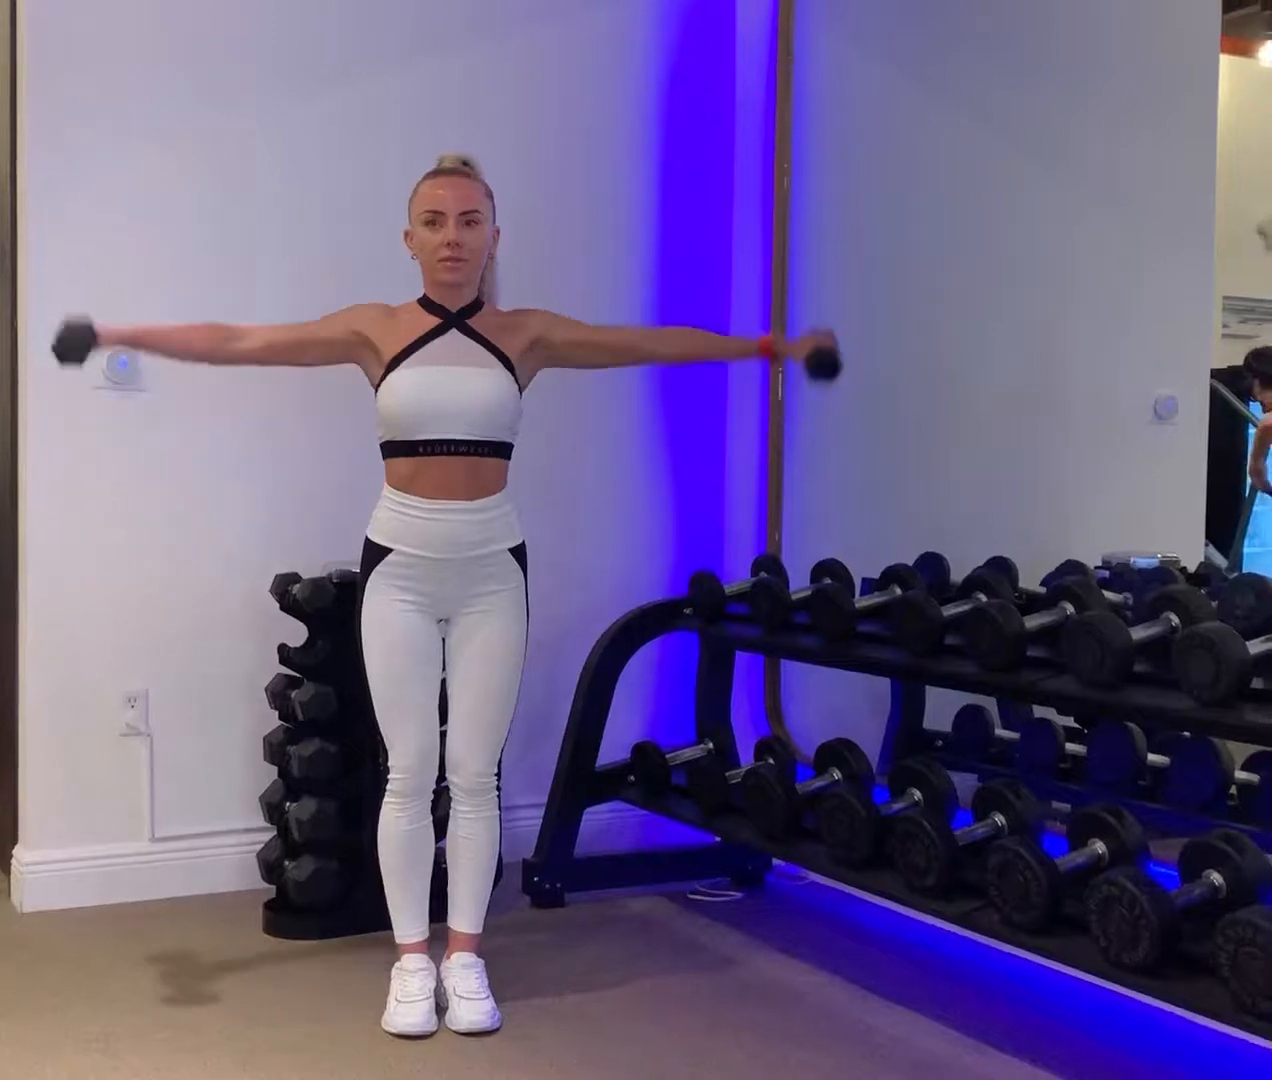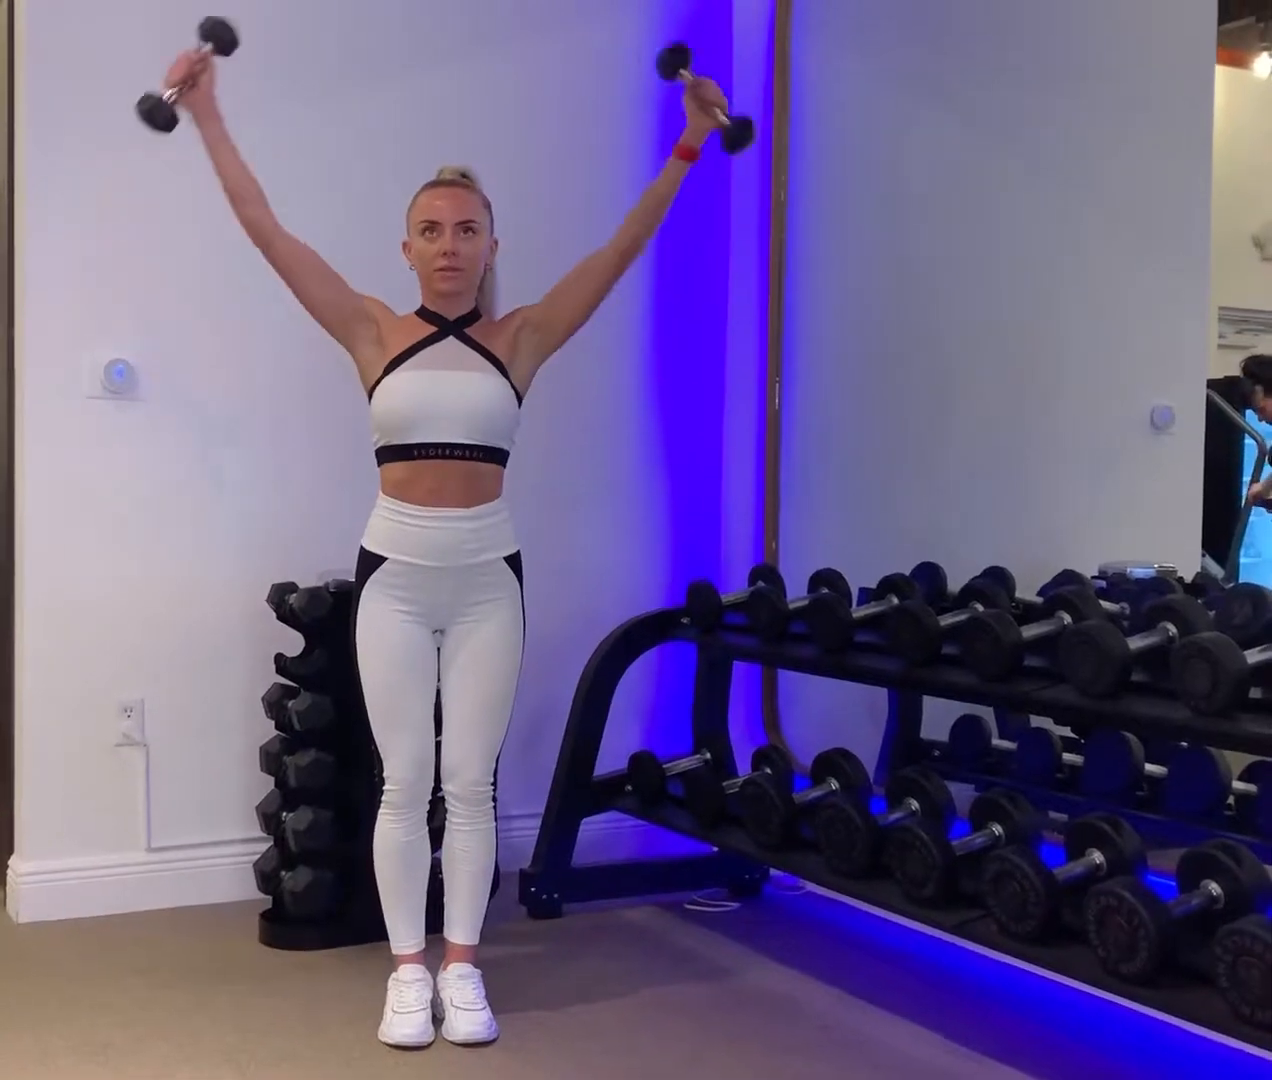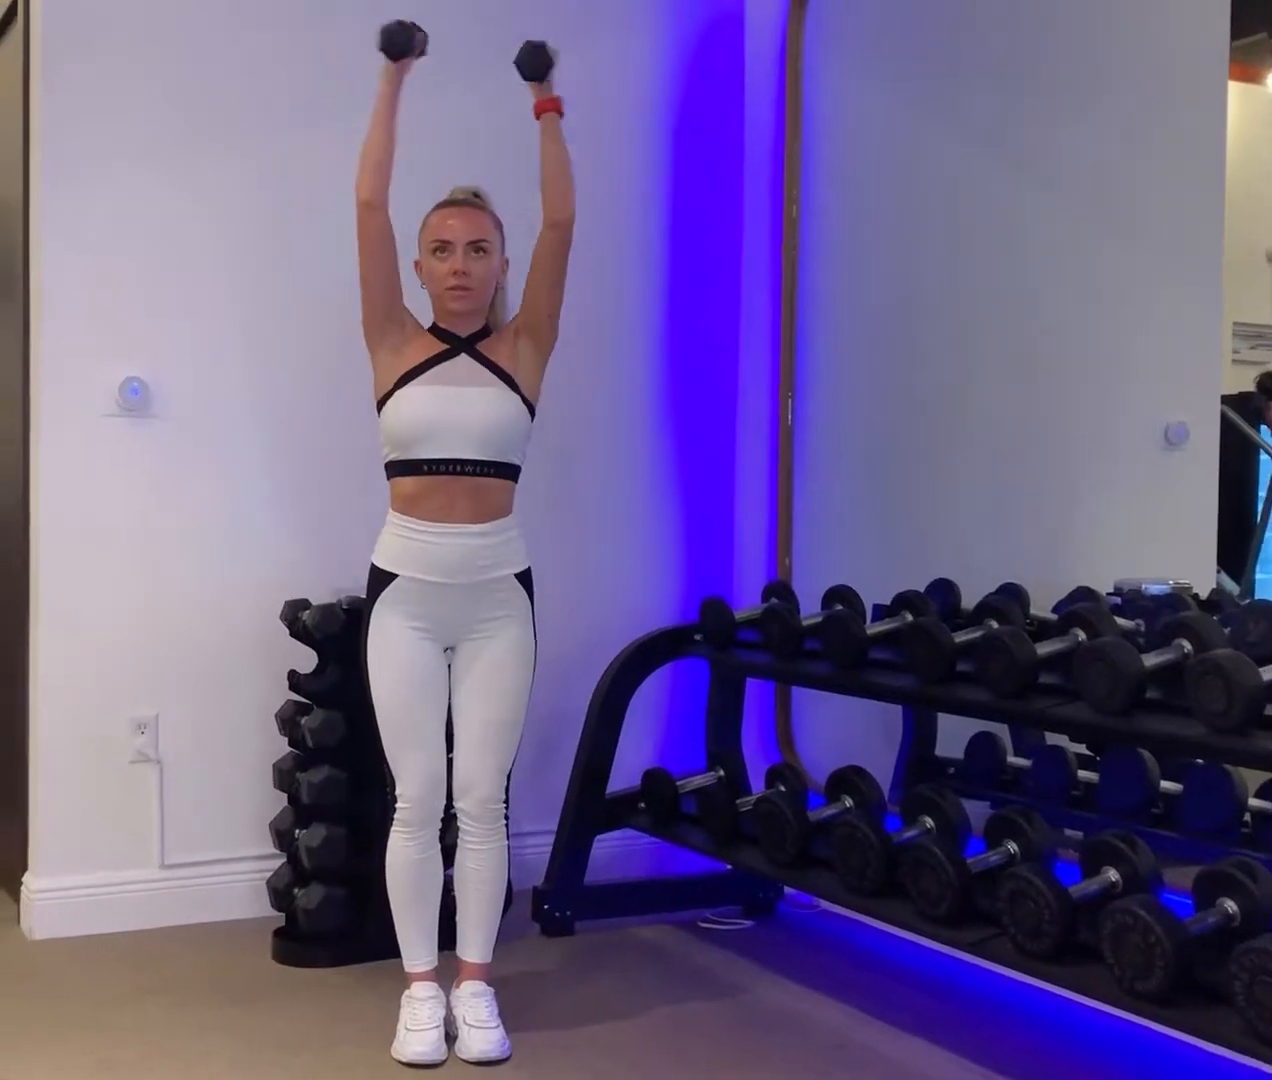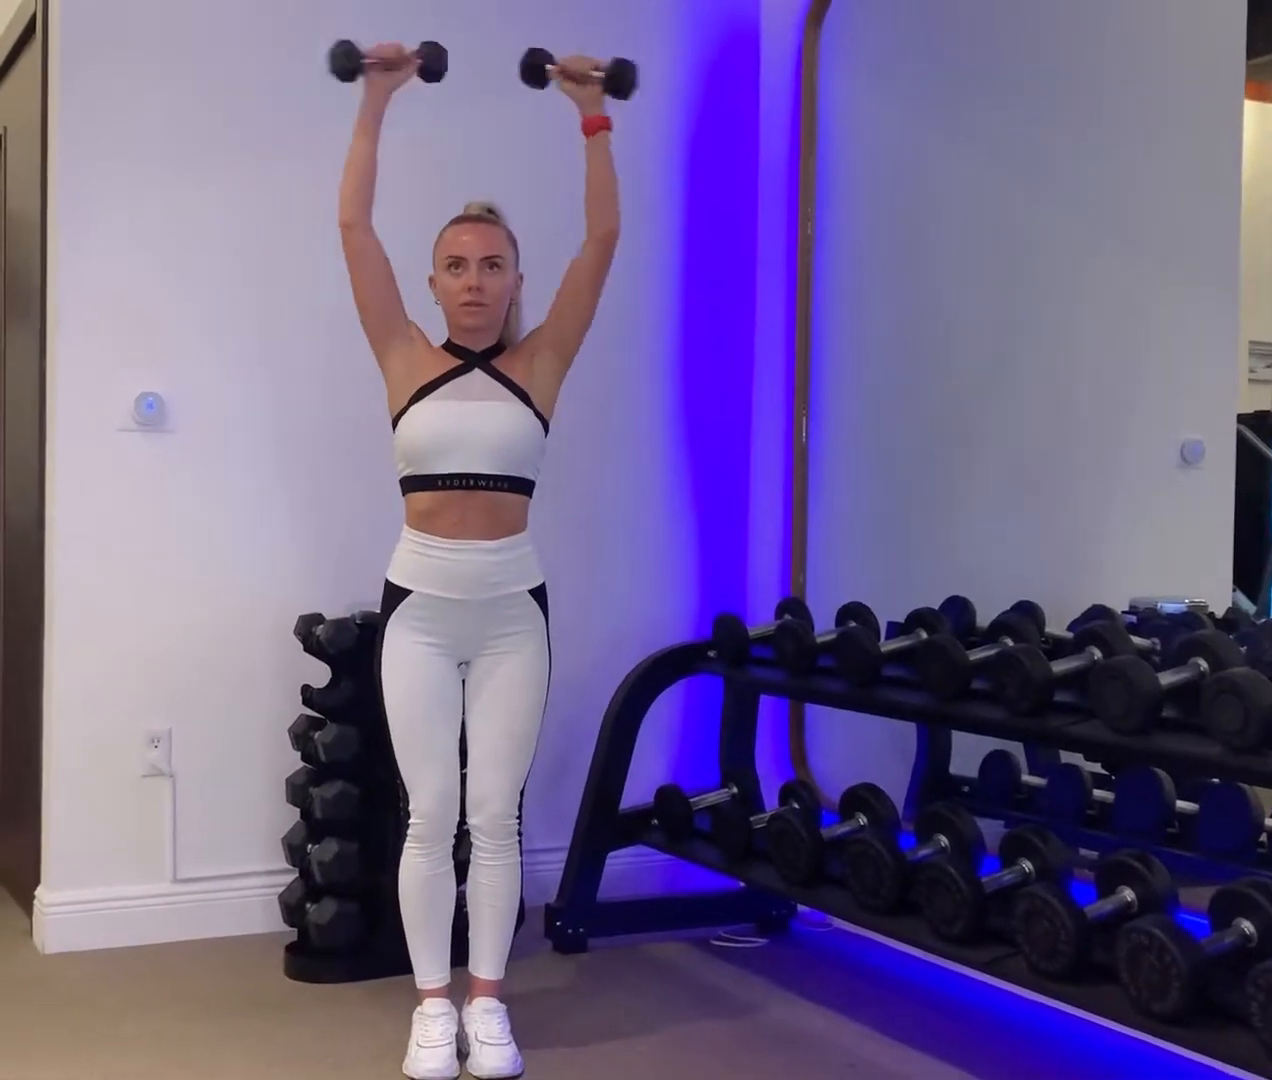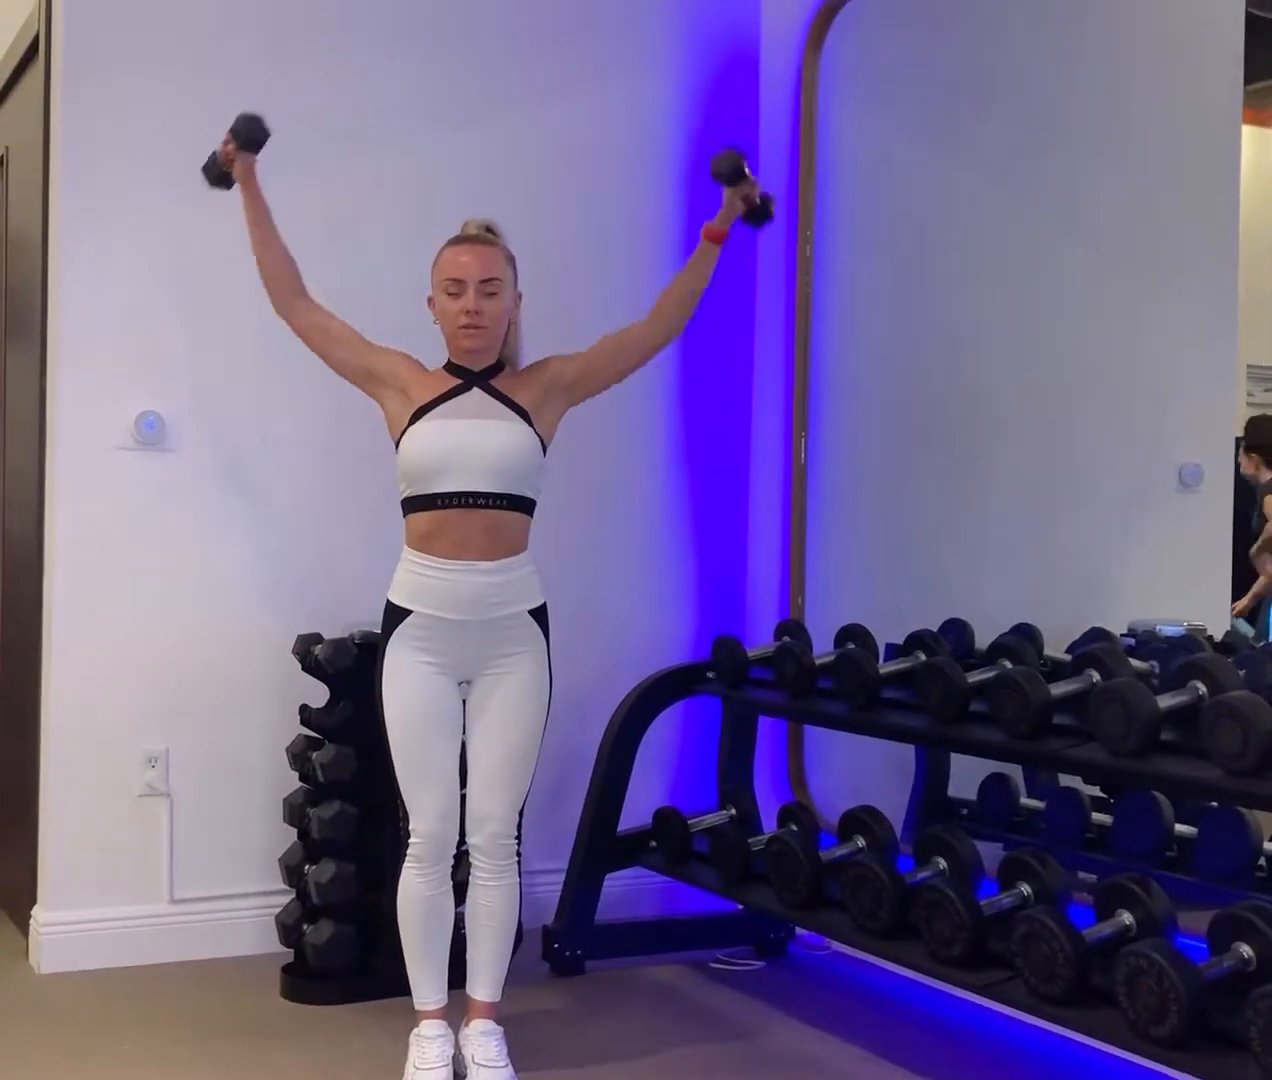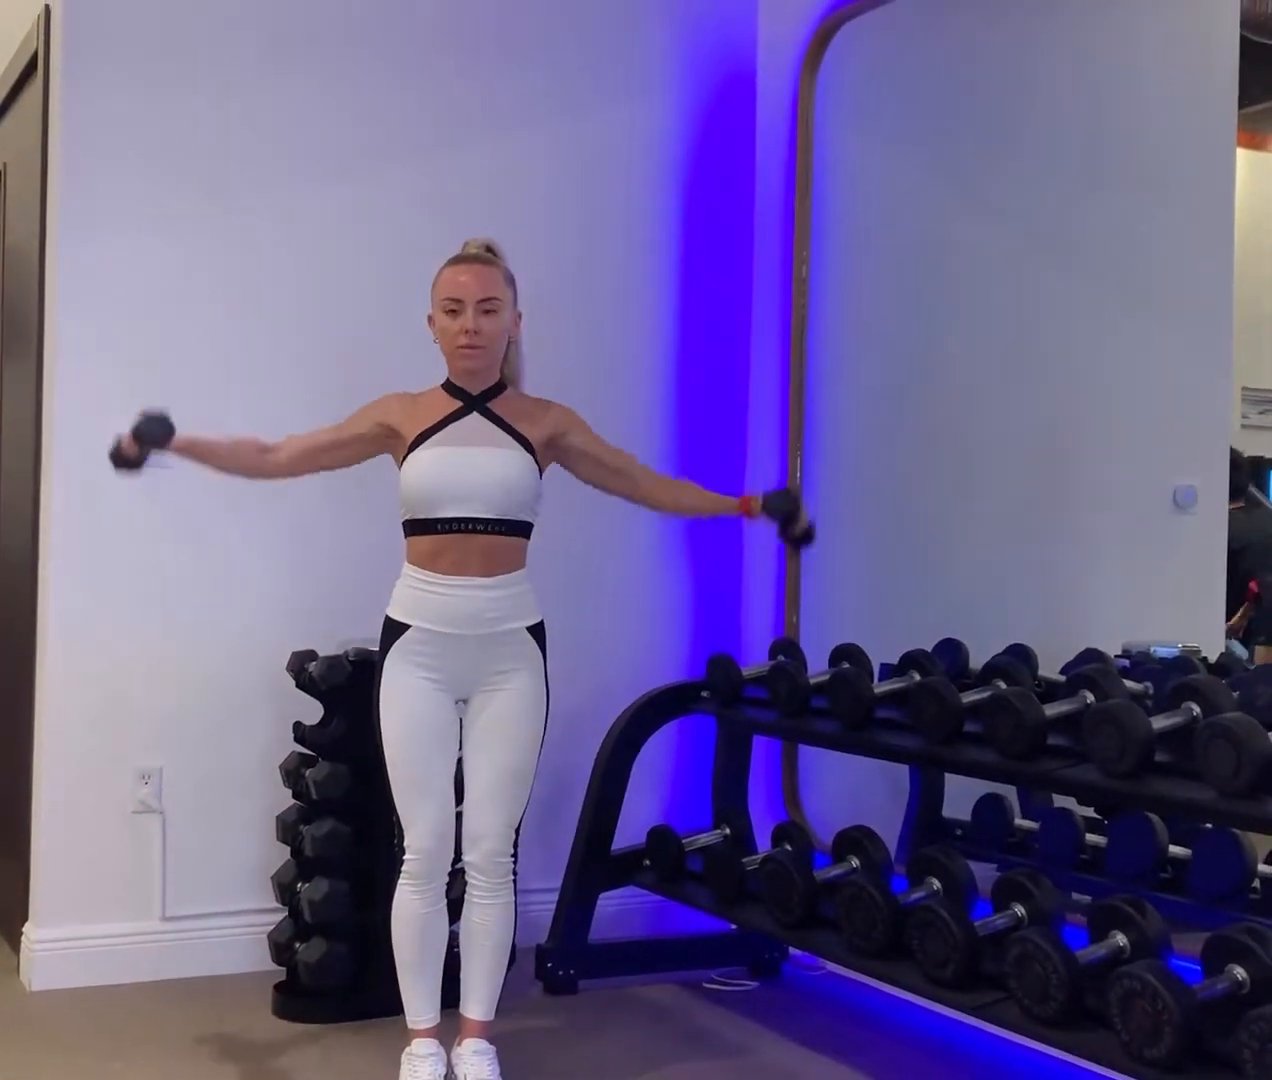
dt=0.5s
person 1, frame 1
left shoulder: (526, 333)
right shoulder: (375, 329)
left elbow: (652, 344)
right elbow: (241, 342)
left wrist: (767, 346)
right wrist: (118, 333)
left hip: (491, 567)
right hip: (400, 564)
left knee: (475, 772)
right knee: (410, 770)
left ankle: (465, 954)
right ankle: (411, 955)
person 1, frame 2
left shoulder: (519, 339)
right shoulder: (374, 333)
left elbow: (626, 245)
right elbow: (263, 228)
left wrist: (689, 149)
right wrist: (205, 113)
left hip: (486, 580)
right hip: (395, 576)
left knee: (470, 783)
right knee: (405, 781)
left ankle: (462, 965)
right ankle: (408, 966)
person 1, frame 3
left shoulder: (524, 351)
right shoulder: (393, 346)
left elbow: (560, 221)
right elbow: (369, 209)
left wrist: (544, 104)
right wrist: (391, 82)
left hip: (496, 593)
right hip: (405, 589)
left knee: (482, 800)
right knee: (417, 800)
left ankle: (475, 984)
right ankle: (420, 984)
person 1, frame 4
left shoulder: (539, 365)
right shoulder: (406, 360)
left elbow: (603, 237)
right elbow: (353, 226)
left wrist: (589, 111)
right wrist: (377, 96)
left hip: (511, 608)
right hip: (420, 605)
left knee: (495, 815)
right knee: (431, 815)
person 1, frame 5
left shoulder: (544, 389)
right shoulder: (400, 383)
left elbow: (661, 327)
right elbow: (293, 304)
left wrist: (717, 232)
right wrist: (248, 184)
left hip: (511, 634)
right hip: (420, 629)
left knee: (496, 836)
right knee: (429, 836)
person 1, frame 6
left shoulder: (545, 421)
right shoulder: (401, 415)
left elbow: (650, 484)
right elbow: (274, 457)
left wrist: (747, 506)
right wrist: (175, 443)
left hip: (510, 648)
right hip: (419, 644)
left knee: (491, 853)
right knee: (425, 851)
